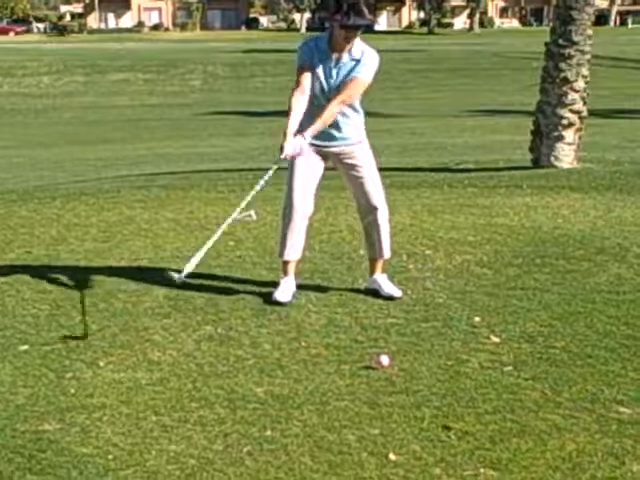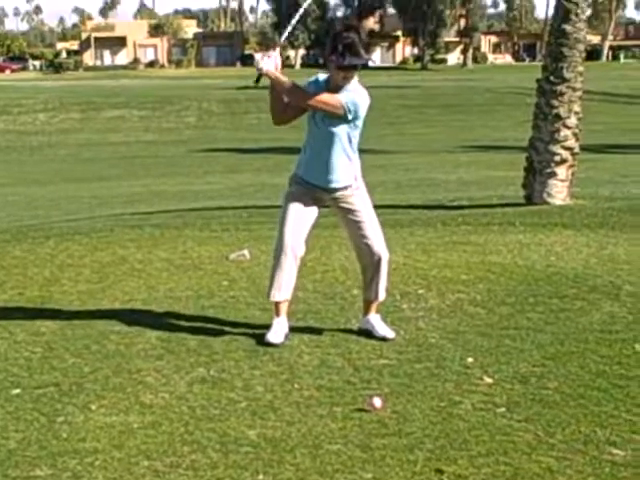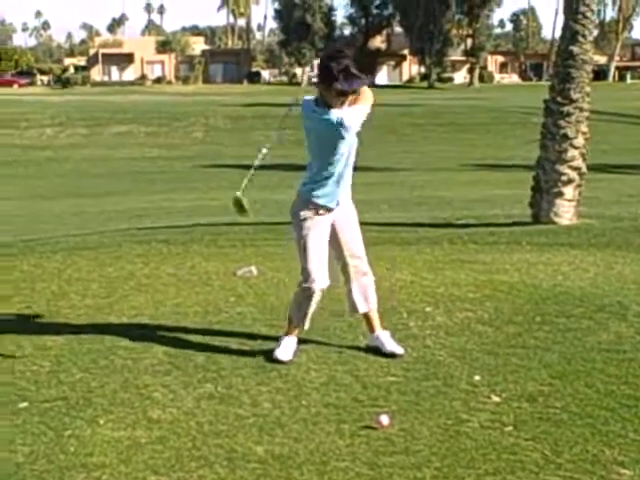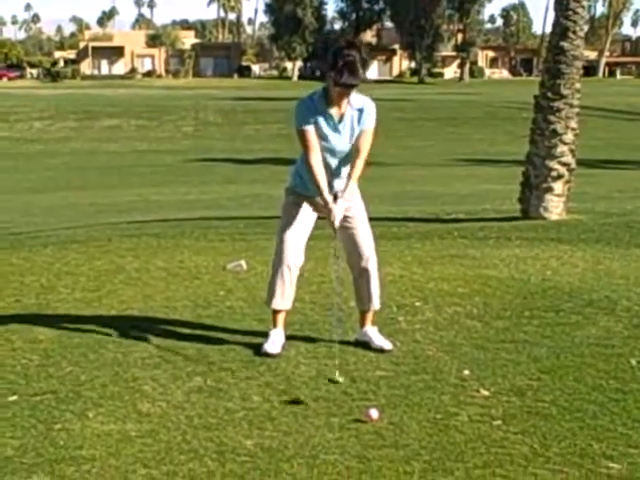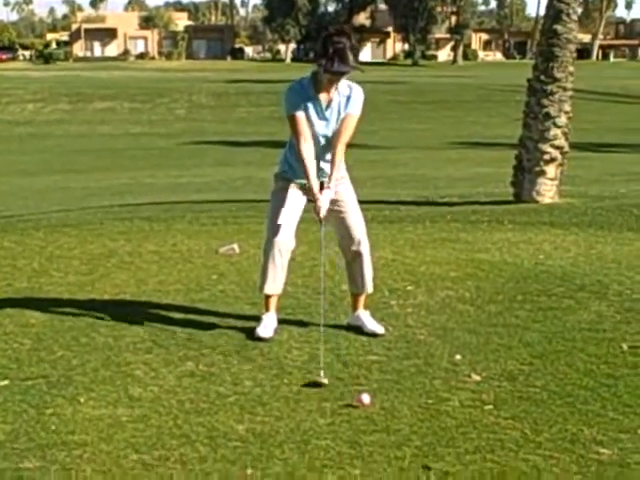
dt=1s
person 1, frame 1
left shoulder: (368, 57)
right shoulder: (309, 48)
left elbow: (339, 101)
right elbow: (300, 92)
left wrist: (306, 136)
right wrist: (290, 133)
left hip: (351, 141)
right hip: (309, 141)
left knee: (375, 206)
right knee: (297, 206)
left ankle: (377, 276)
right ankle: (288, 279)
person 1, frame 2
left shoulder: (357, 98)
right shoulder: (318, 82)
left elbow: (304, 99)
right elbow: (280, 117)
left wrist: (273, 74)
right wrist: (273, 78)
left hip: (346, 186)
right hip: (307, 183)
left knee: (376, 252)
right knee: (288, 247)
left ankle: (370, 317)
right ankle: (280, 320)
person 1, frame 3
left shoulder: (309, 106)
right shoulder: (342, 122)
right elbow: (368, 99)
left wrist: (329, 72)
left hip: (339, 203)
right hip: (314, 208)
left knee: (358, 266)
right knee: (315, 280)
left ankle: (376, 333)
right ankle: (289, 337)
person 1, frame 4
left shoulder: (366, 107)
right shoulder: (306, 107)
left elbow: (360, 155)
right elbow: (312, 157)
left wrist: (343, 197)
right wrist: (327, 200)
left hip: (345, 192)
right hip: (305, 191)
left knee: (365, 257)
right knee: (287, 256)
left ankle: (367, 328)
right ankle: (277, 330)
person 1, frame 5
left shoulder: (354, 94)
right shoulder: (296, 92)
left elbow: (340, 144)
right elbow: (303, 143)
left wrist: (330, 188)
right wrist: (315, 191)
left hip: (334, 176)
right hip: (294, 176)
left knee: (357, 241)
right knee: (278, 241)
left ankle: (359, 312)
right ankle: (269, 315)
